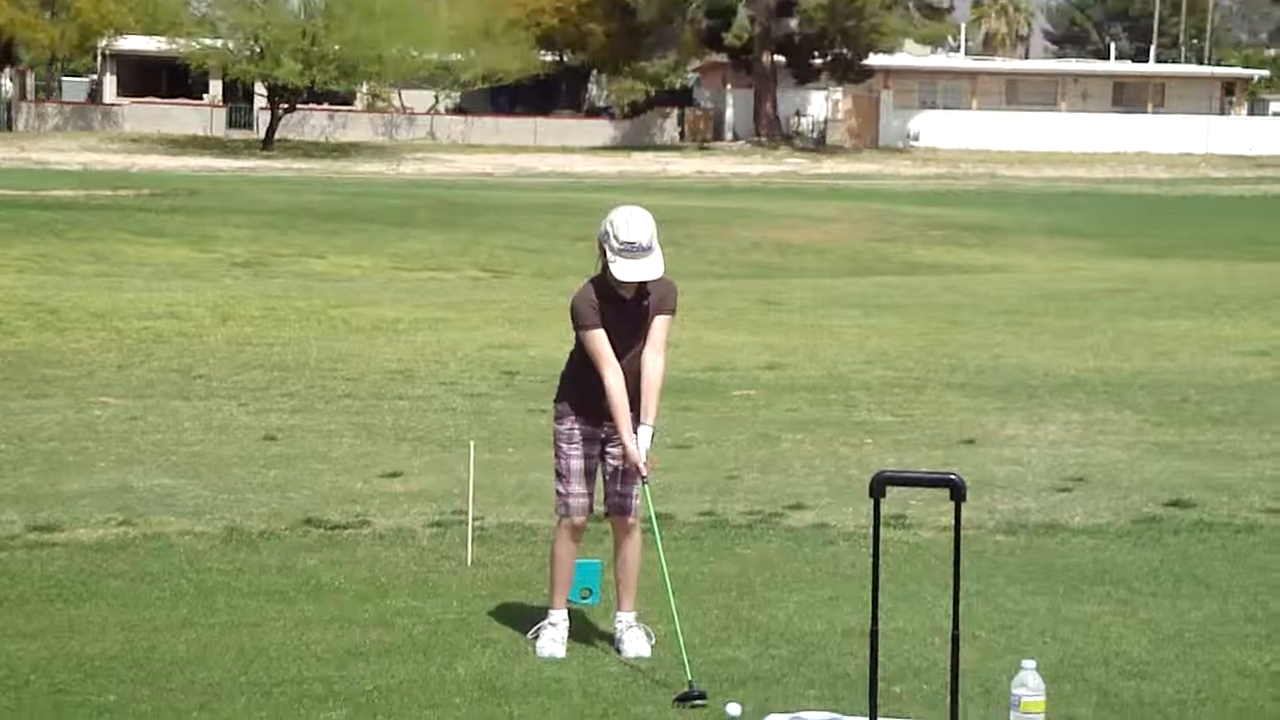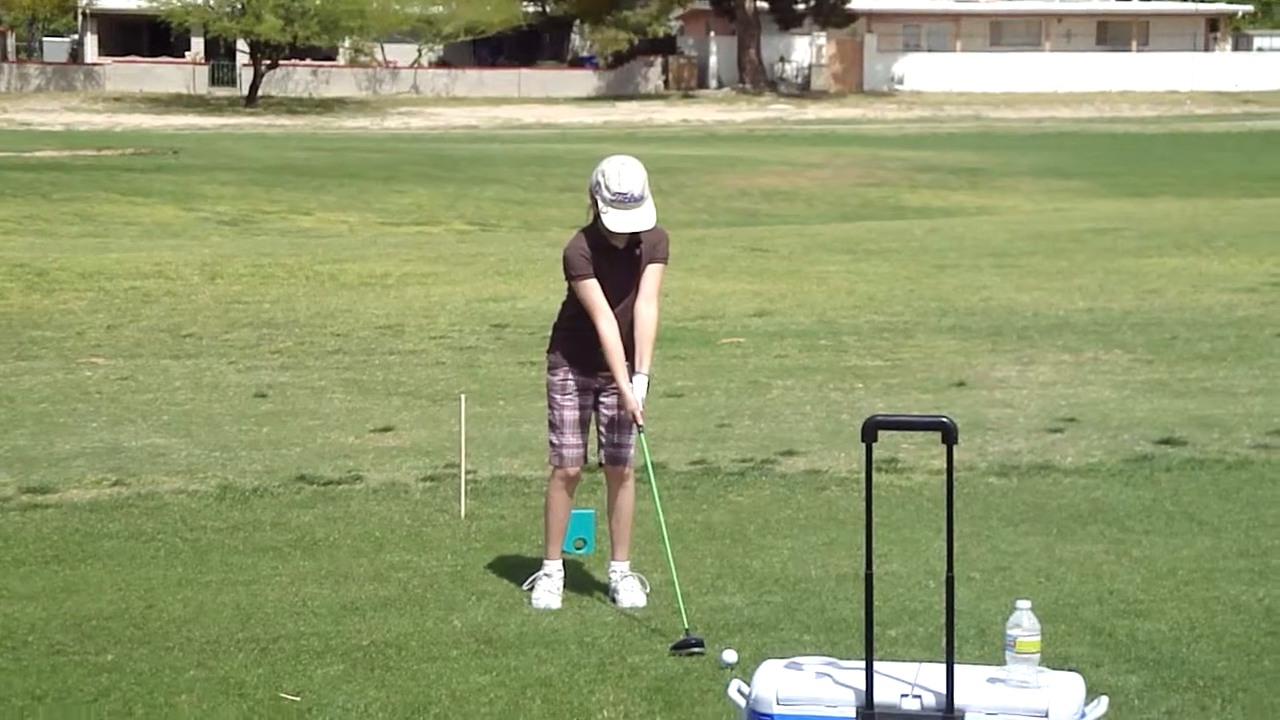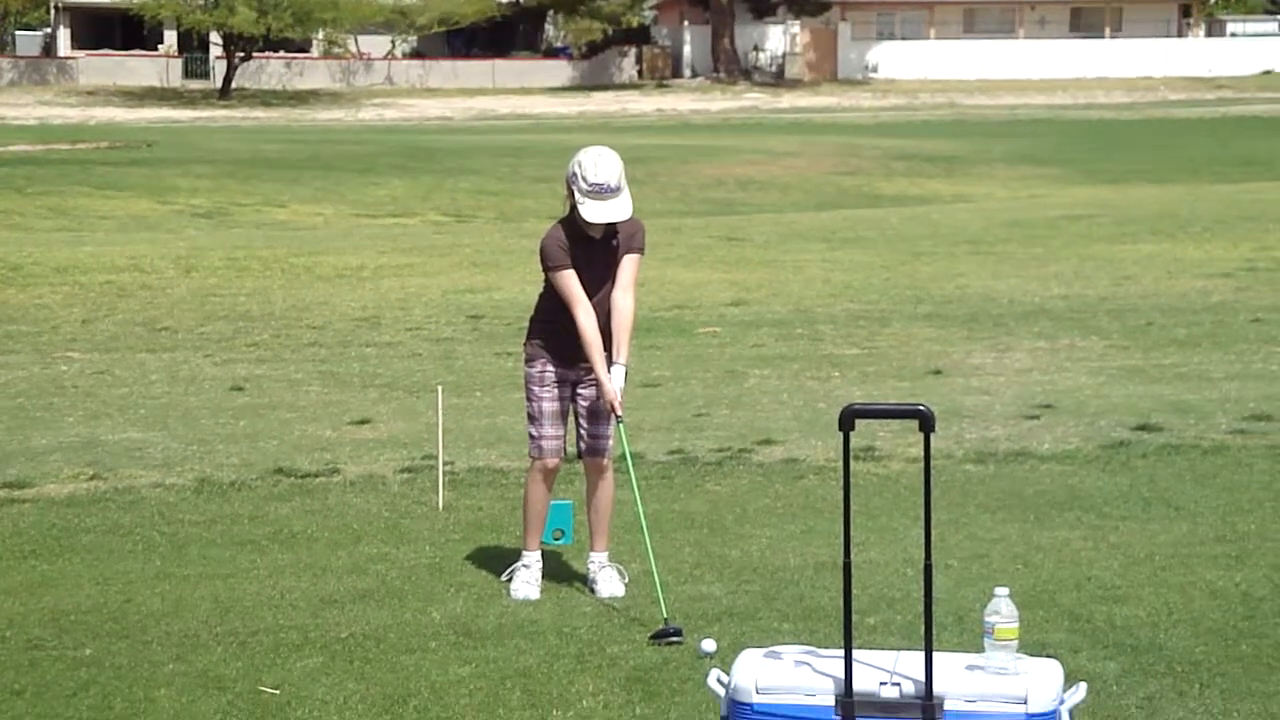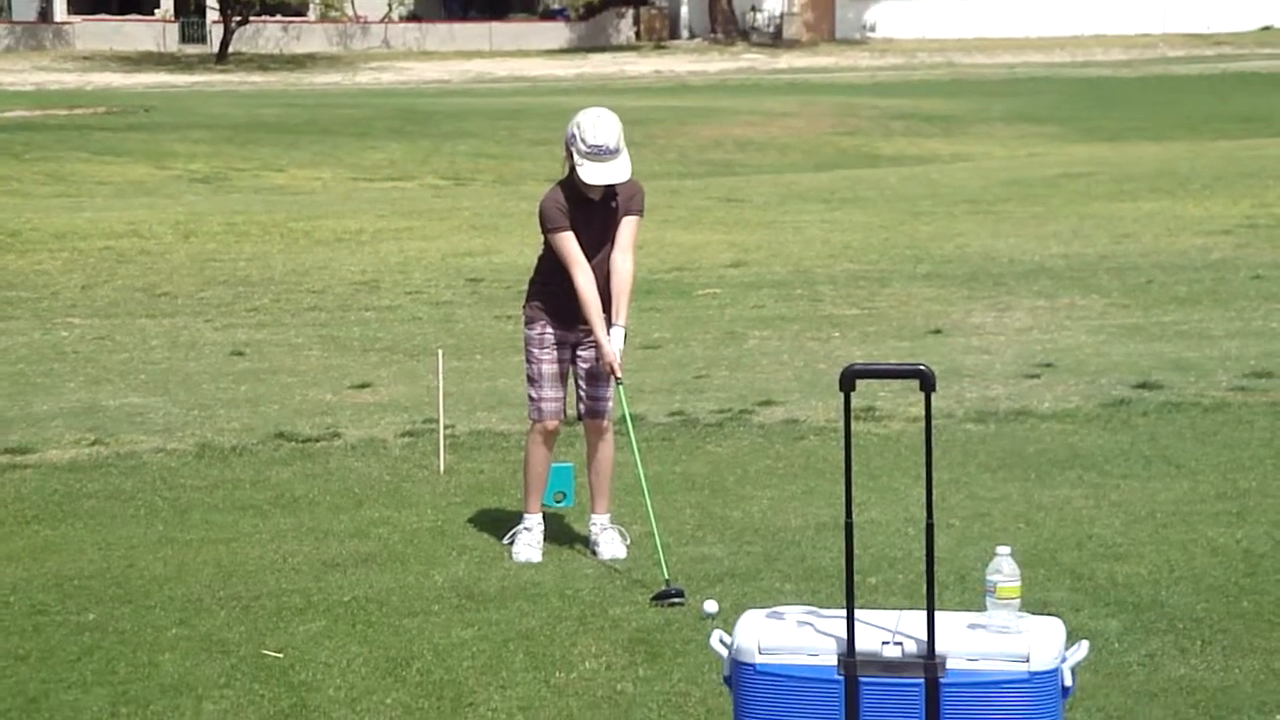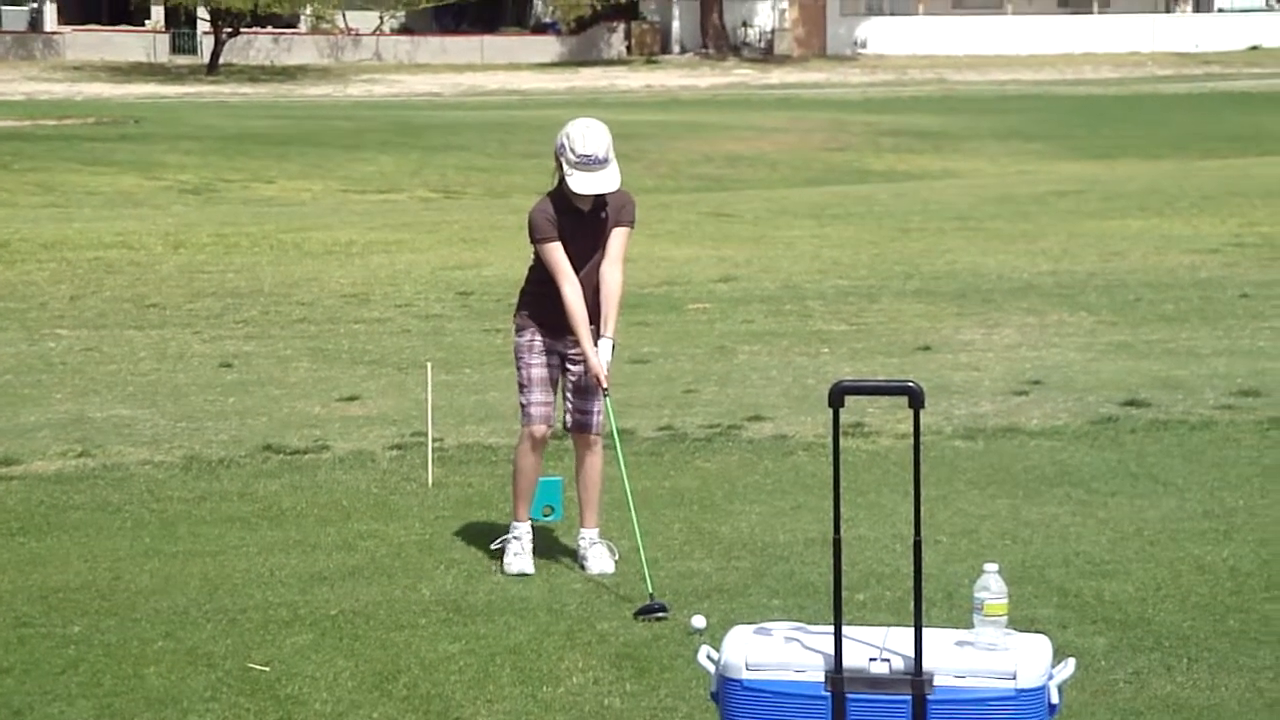
dt=0.4s
person 1, frame 1
left shoulder: (663, 292)
right shoulder: (586, 301)
left elbow: (653, 359)
right elbow: (610, 372)
left wrist: (645, 429)
right wrist: (626, 442)
left hip: (629, 415)
right hip: (580, 414)
left knee: (626, 518)
right knee: (573, 517)
left ankle: (626, 621)
right ankle: (556, 618)
person 1, frame 2
left shoulder: (655, 241)
right shoulder: (578, 251)
left elbow: (646, 308)
right elbow: (604, 321)
left wrist: (641, 377)
right wrist: (625, 389)
left hip: (622, 366)
right hip: (572, 365)
left knee: (620, 468)
right knee: (567, 468)
left ankle: (621, 571)
right ankle: (551, 569)
person 1, frame 3
left shoulder: (631, 231)
right shoulder: (555, 242)
left elbow: (622, 298)
right elbow: (582, 311)
left wrist: (619, 367)
right wrist: (603, 380)
left hip: (600, 357)
right hip: (550, 356)
left knee: (599, 459)
right knee: (546, 460)
left ankle: (599, 561)
right ankle: (530, 560)
person 1, frame 4
left shoulder: (630, 193)
right shoulder: (554, 204)
left elbow: (622, 260)
right elbow: (580, 273)
left wrist: (618, 329)
right wrist: (603, 341)
left hip: (600, 319)
right hip: (549, 319)
left knee: (599, 421)
right knee: (546, 422)
left ankle: (601, 523)
right ankle: (531, 523)
person 1, frame 5
left shoulder: (621, 204)
right shoulder: (544, 214)
left elbow: (611, 271)
right elbow: (567, 284)
left wrist: (606, 341)
right wrist: (589, 354)
left hip: (590, 330)
right hip: (539, 328)
left knee: (588, 435)
right knee: (536, 430)
left ankle: (590, 537)
right ankle: (520, 530)
